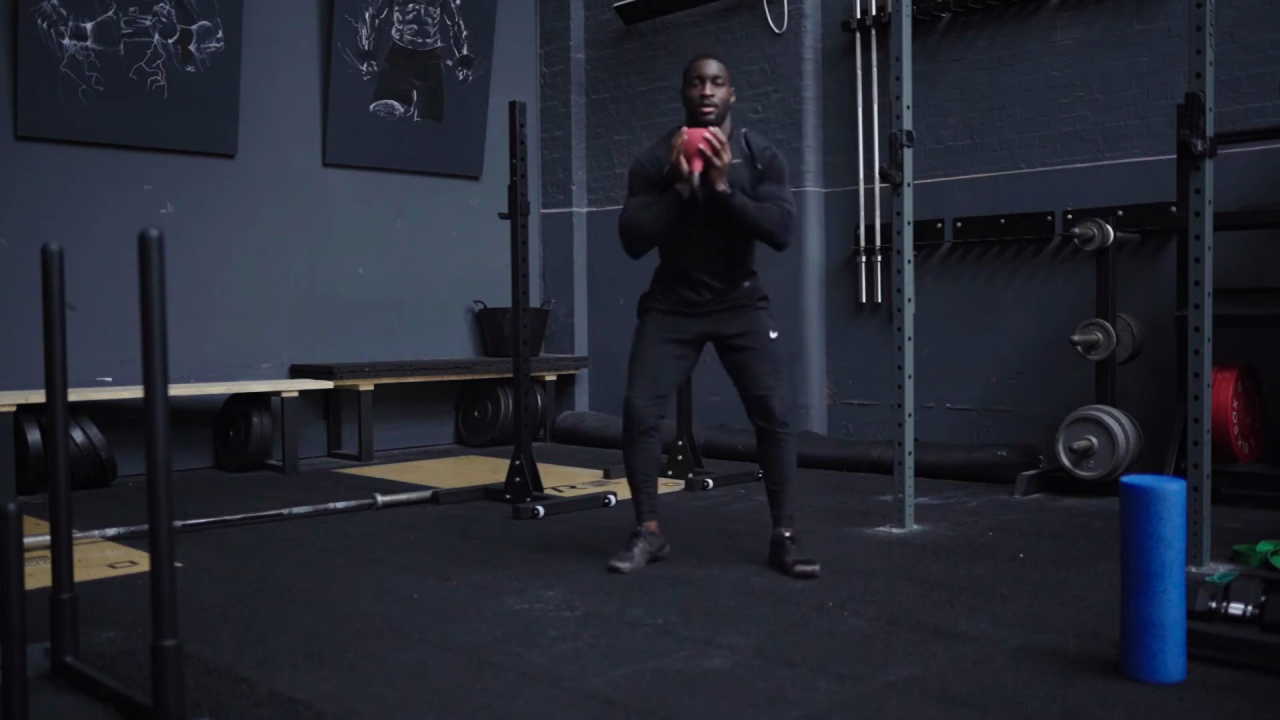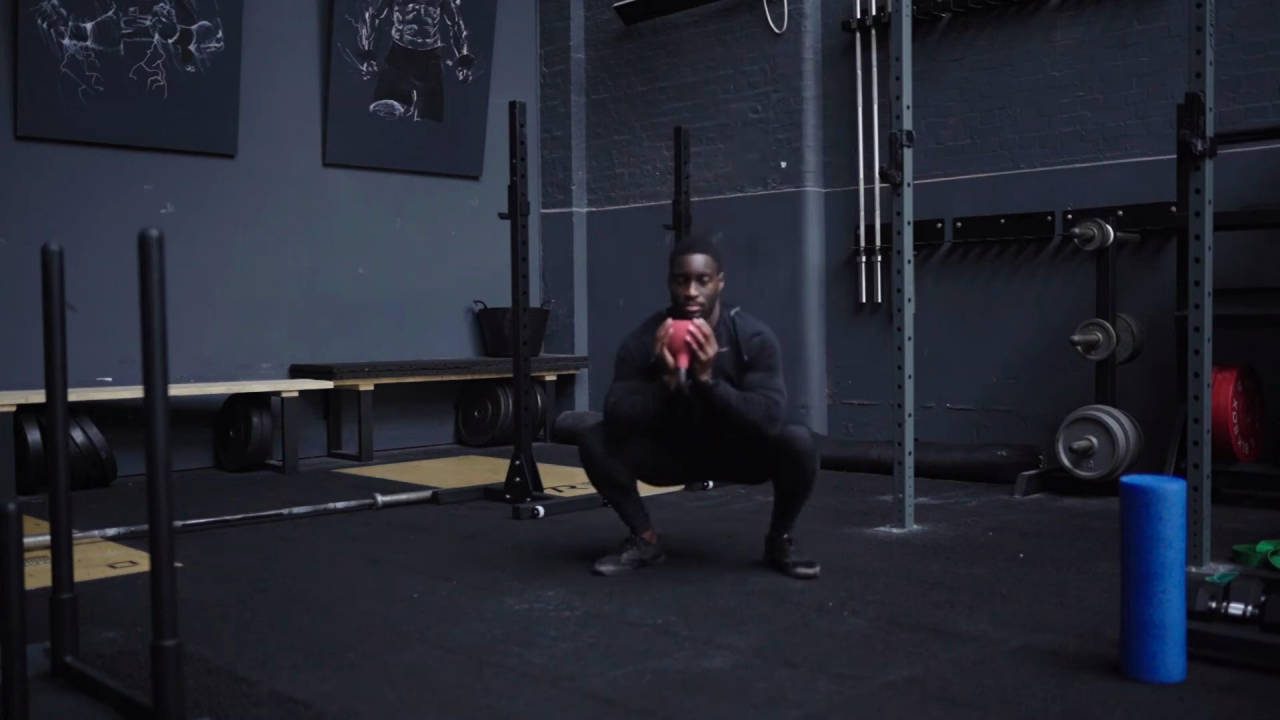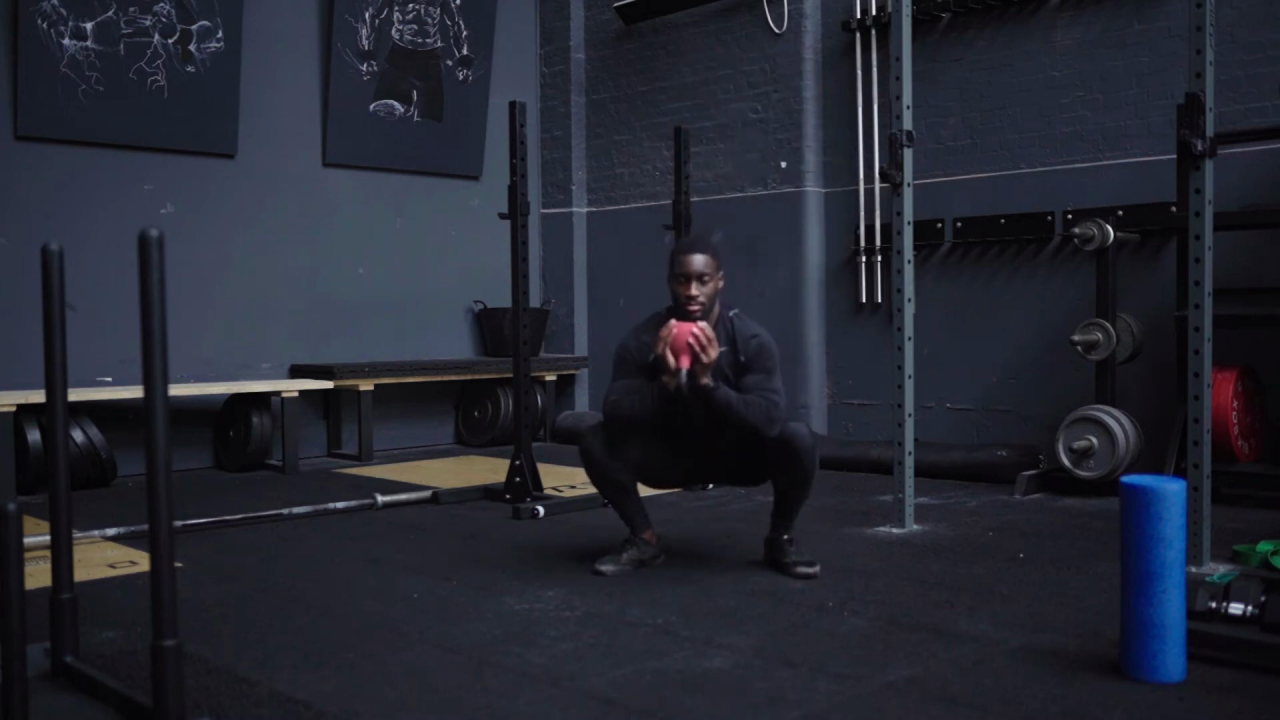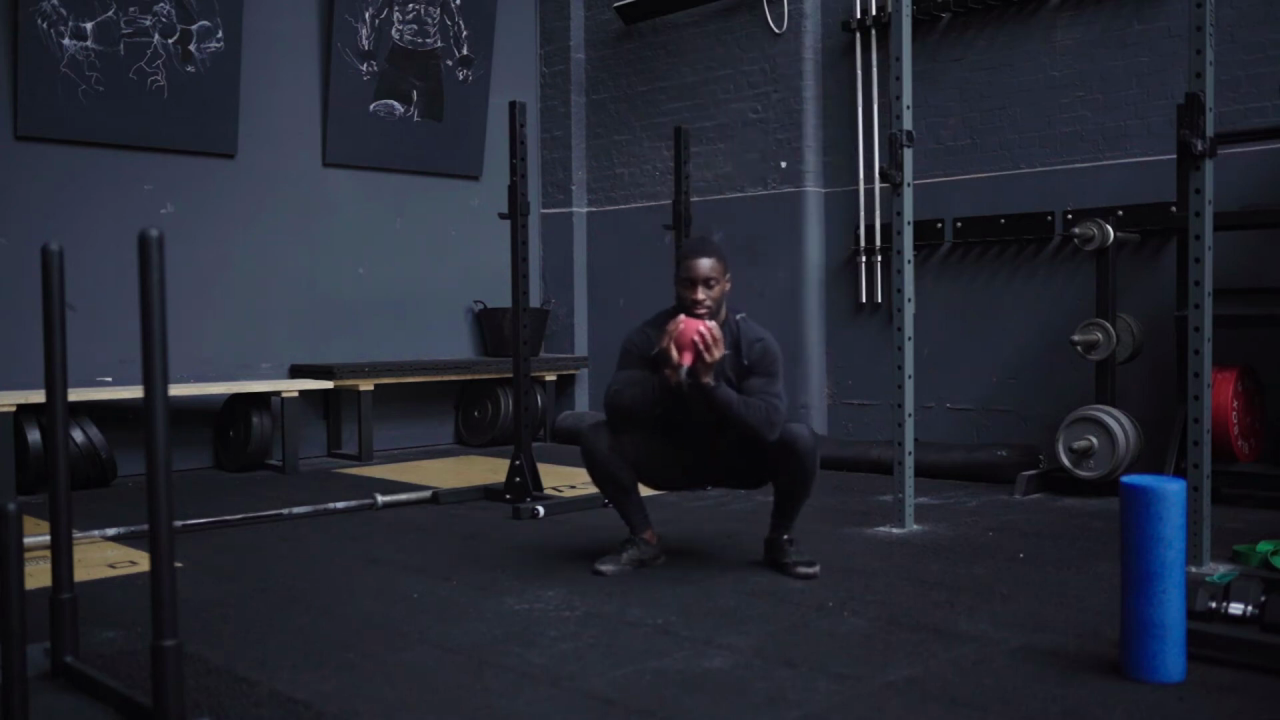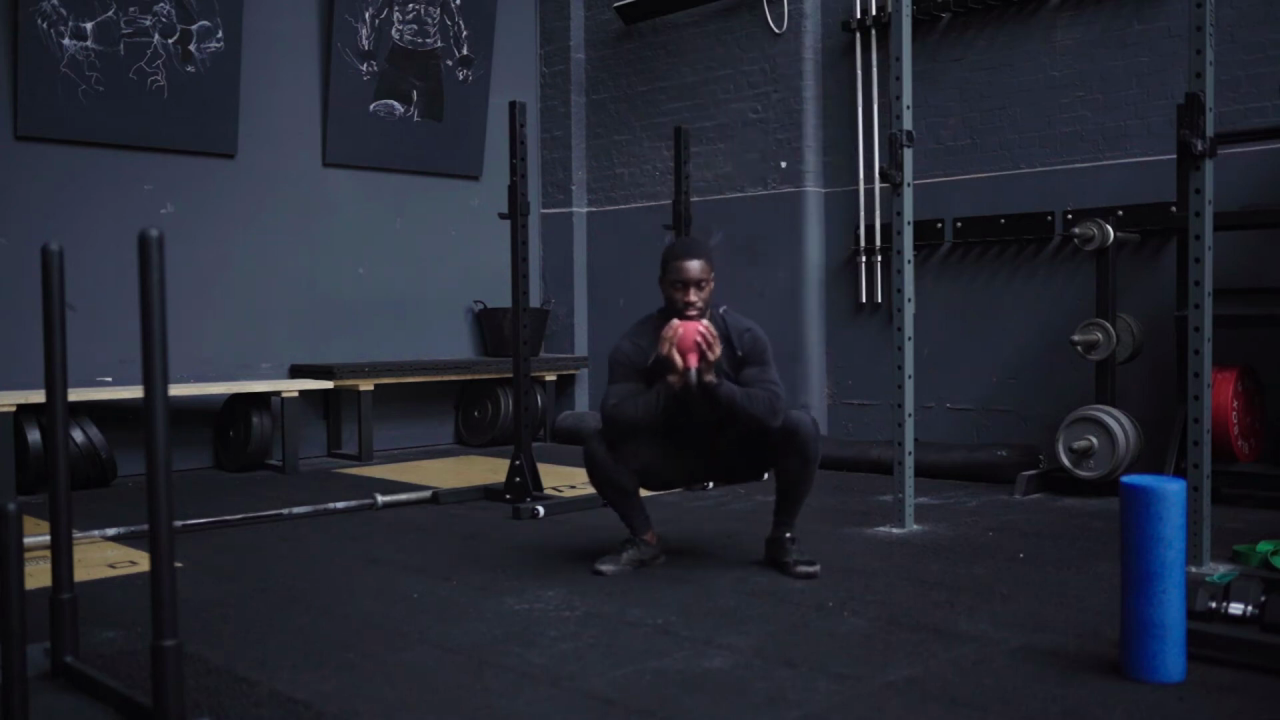
dt=1s
person 1, frame 1
left shoulder: (761, 155)
right shoulder: (655, 159)
left elbow: (781, 231)
right elbow: (632, 240)
left wrist: (724, 188)
right wrist: (680, 190)
left hip: (740, 304)
right hip: (671, 306)
left knee: (773, 413)
right knee: (640, 410)
left ankle: (783, 536)
right ankle: (648, 532)
person 1, frame 2
left shoulder: (755, 338)
right shoulder: (642, 342)
left elbow: (770, 420)
right elbow: (617, 421)
left wrist: (709, 380)
right wrist: (667, 383)
left hip: (737, 449)
right hip: (671, 450)
left knee: (798, 442)
right knee: (596, 443)
left ankle: (780, 541)
right ankle: (644, 539)
person 1, frame 3
left shoulder: (752, 340)
right shoulder: (640, 341)
left elbow: (769, 419)
right elbow: (616, 418)
left wrist: (708, 382)
right wrist: (666, 383)
left hip: (736, 454)
right hip: (671, 455)
left knee: (798, 439)
right knee: (596, 442)
left ankle: (779, 541)
right ankle: (644, 539)
person 1, frame 4
left shoulder: (757, 343)
right shoulder: (645, 338)
left elbow: (769, 424)
right elbow: (617, 411)
left wrist: (710, 381)
right wrist: (667, 375)
left hip: (738, 457)
right hip: (674, 457)
left knee: (800, 440)
right knee: (597, 438)
left ankle: (779, 541)
right ankle: (643, 539)
person 1, frame 5
left shoulder: (744, 335)
right shoulder: (635, 345)
left elbow: (772, 411)
right elbow: (615, 422)
left wrist: (712, 379)
right wrist: (671, 382)
left hip: (732, 450)
right hip: (670, 456)
left knee: (801, 427)
right knee: (599, 447)
left ankle: (781, 539)
right ankle: (644, 540)
